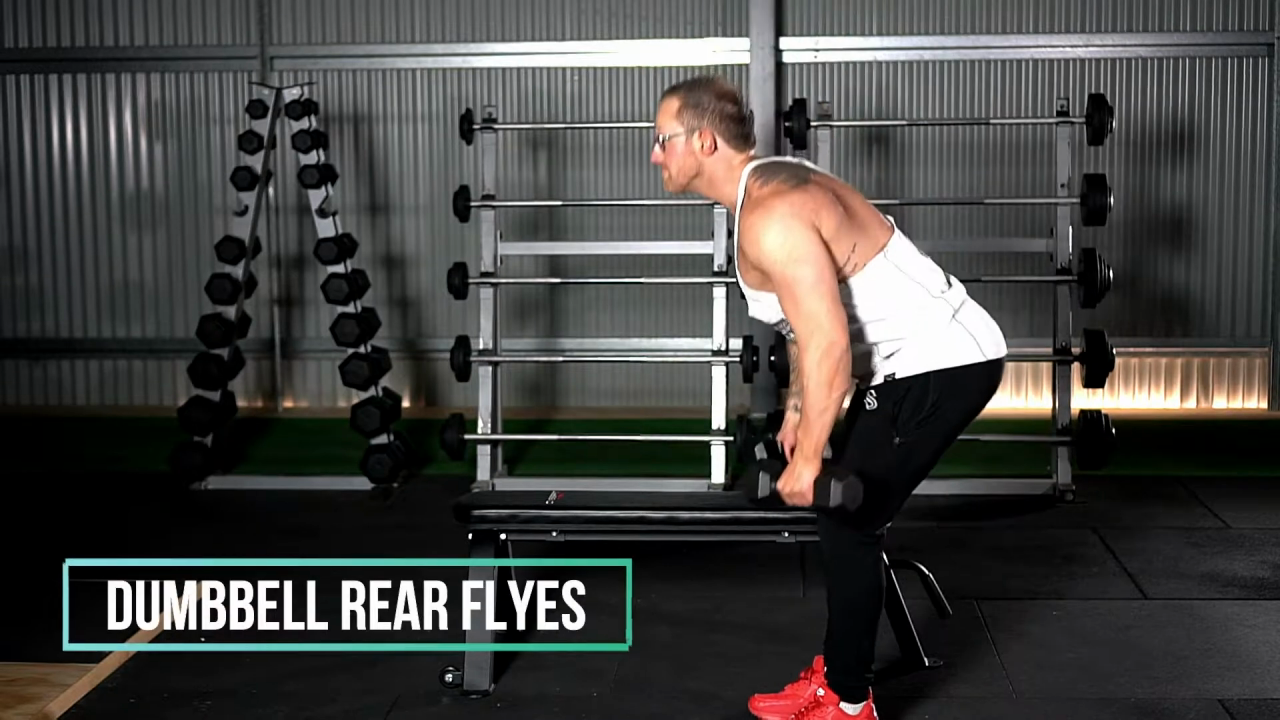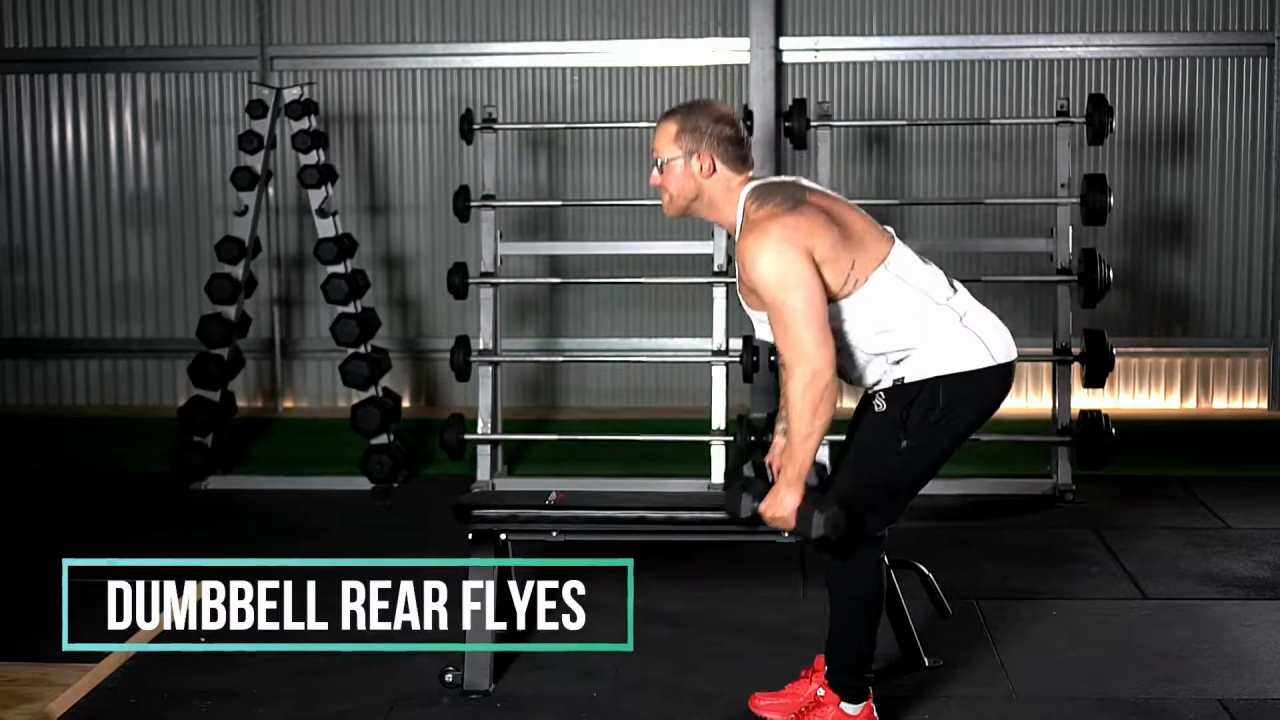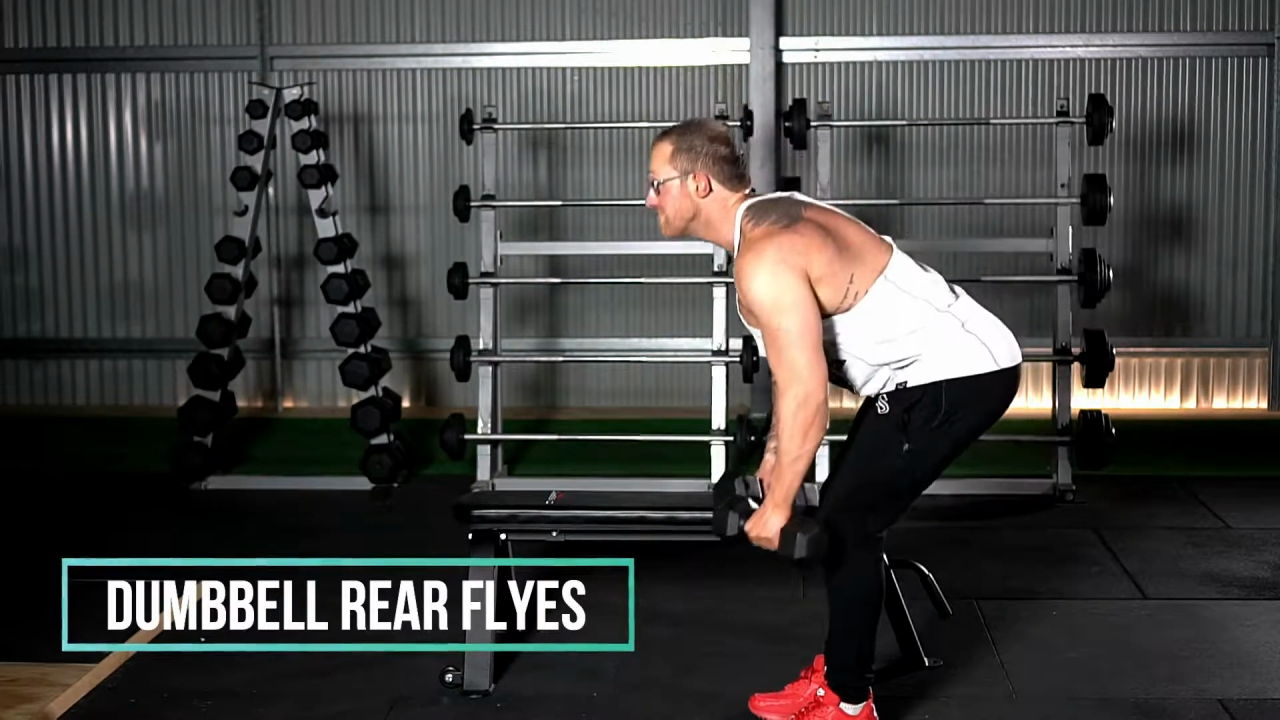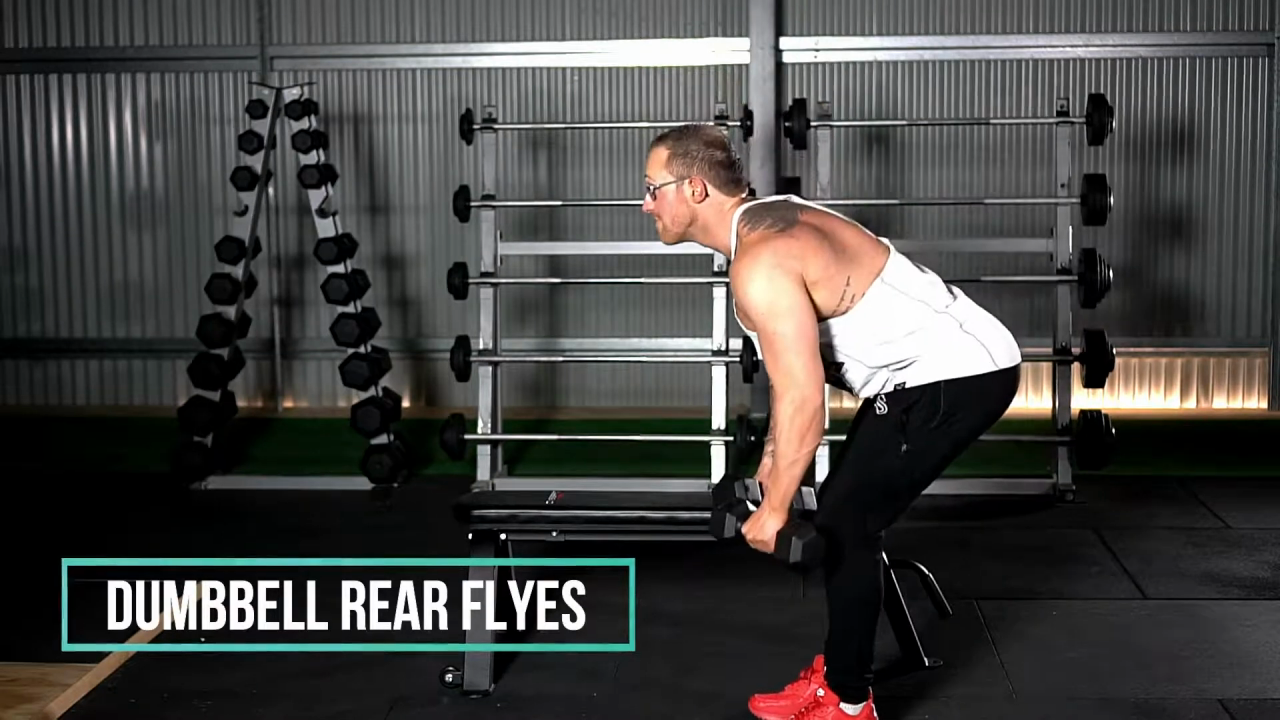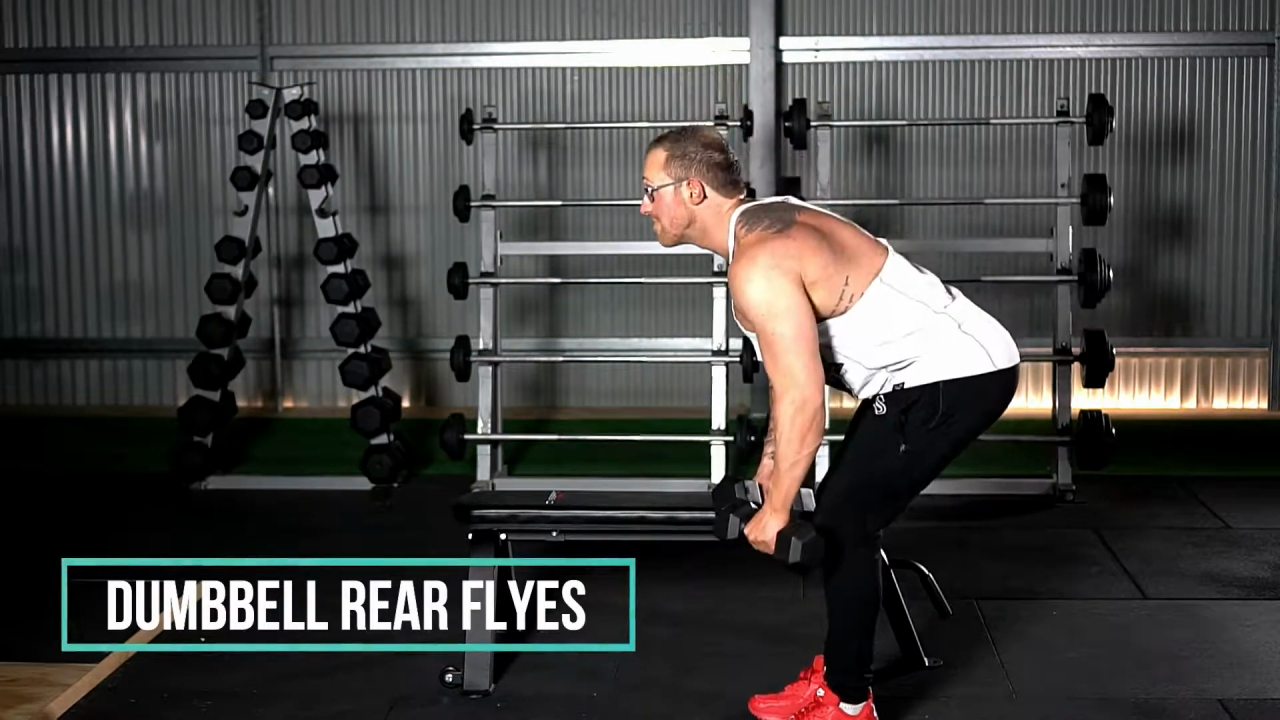
dt=0.2s
person 1, frame 1
left shoulder: (768, 216)
right shoulder: (772, 189)
left elbow: (829, 343)
right elbow: (815, 322)
left wrist: (808, 458)
right wrist: (796, 412)
left hip: (941, 365)
right hip: (929, 356)
left knee: (849, 522)
right knee: (845, 515)
person 1, frame 2
left shoulder: (766, 239)
right shoulder: (772, 209)
left elbow: (814, 369)
right elbow: (807, 346)
left wrist: (790, 484)
right wrist: (785, 434)
left hip: (951, 371)
right hip: (940, 360)
left knee: (847, 522)
right knee: (846, 515)
person 1, frame 3
left shoulder: (764, 258)
right shoulder: (770, 223)
left elbow: (806, 392)
right elbow: (800, 367)
left wrist: (778, 504)
right wrist: (774, 455)
left hip: (956, 375)
right hip: (944, 364)
left knee: (847, 523)
right knee: (846, 513)
right ankle: (839, 672)
person 1, frame 4
left shoulder: (759, 263)
right shoulder: (768, 225)
left elbow: (802, 397)
right elbow: (798, 369)
left wrist: (773, 508)
right wrist: (771, 462)
left hip: (956, 375)
right hip: (946, 364)
left knee: (845, 523)
right knee: (843, 512)
person 1, frame 5
left shoulder: (758, 264)
right shoulder: (765, 227)
left elbow: (802, 397)
right elbow: (796, 371)
left wrist: (775, 509)
right wrist: (771, 462)
left hip: (955, 375)
right hip: (944, 364)
left knee: (843, 524)
right knee: (841, 512)
